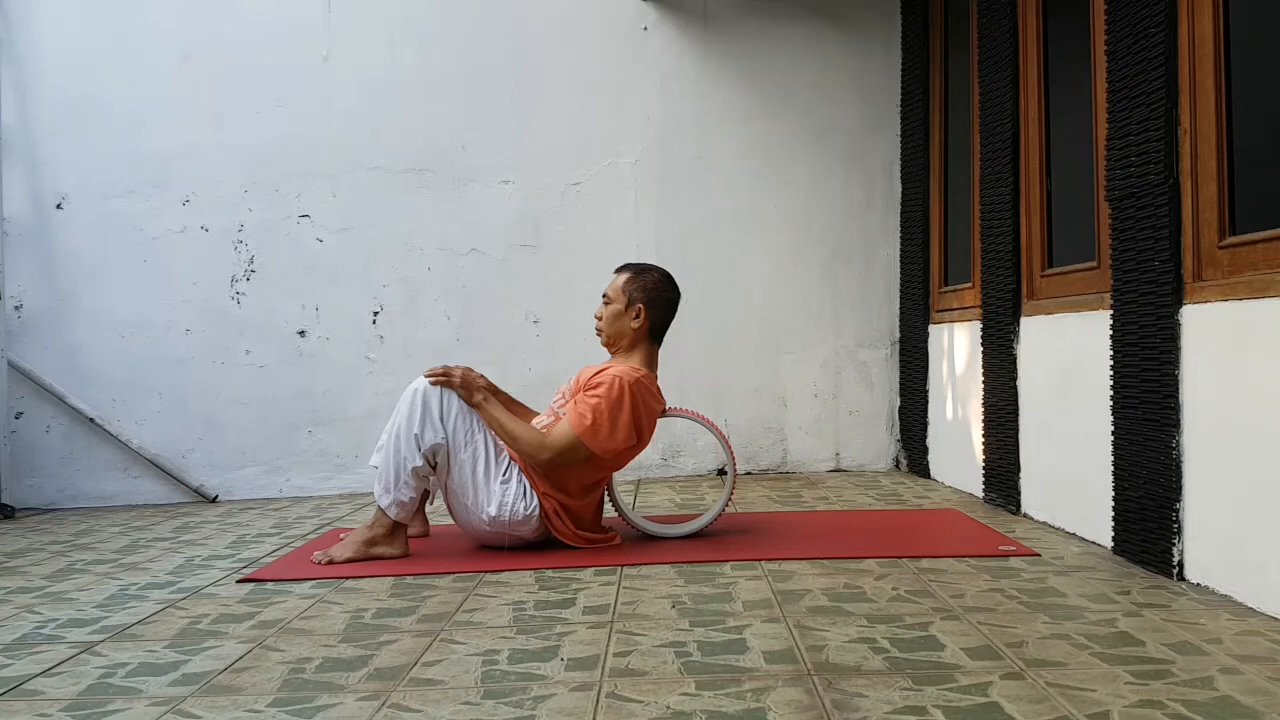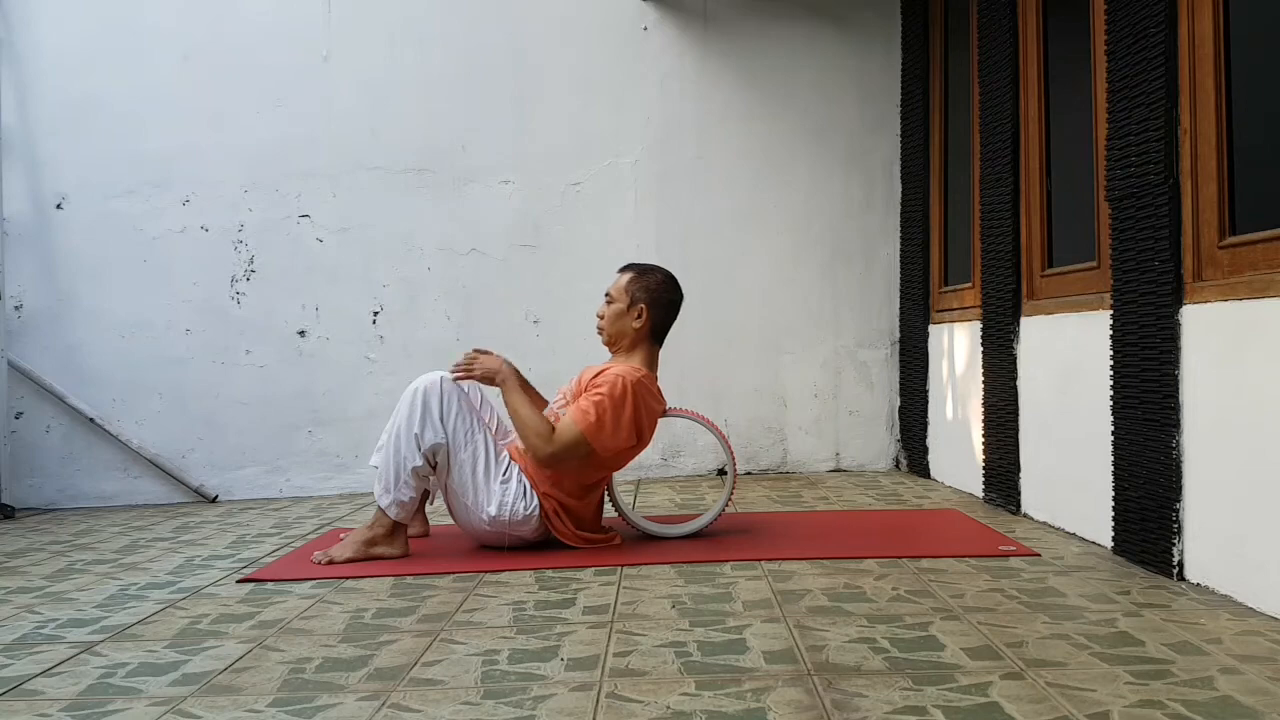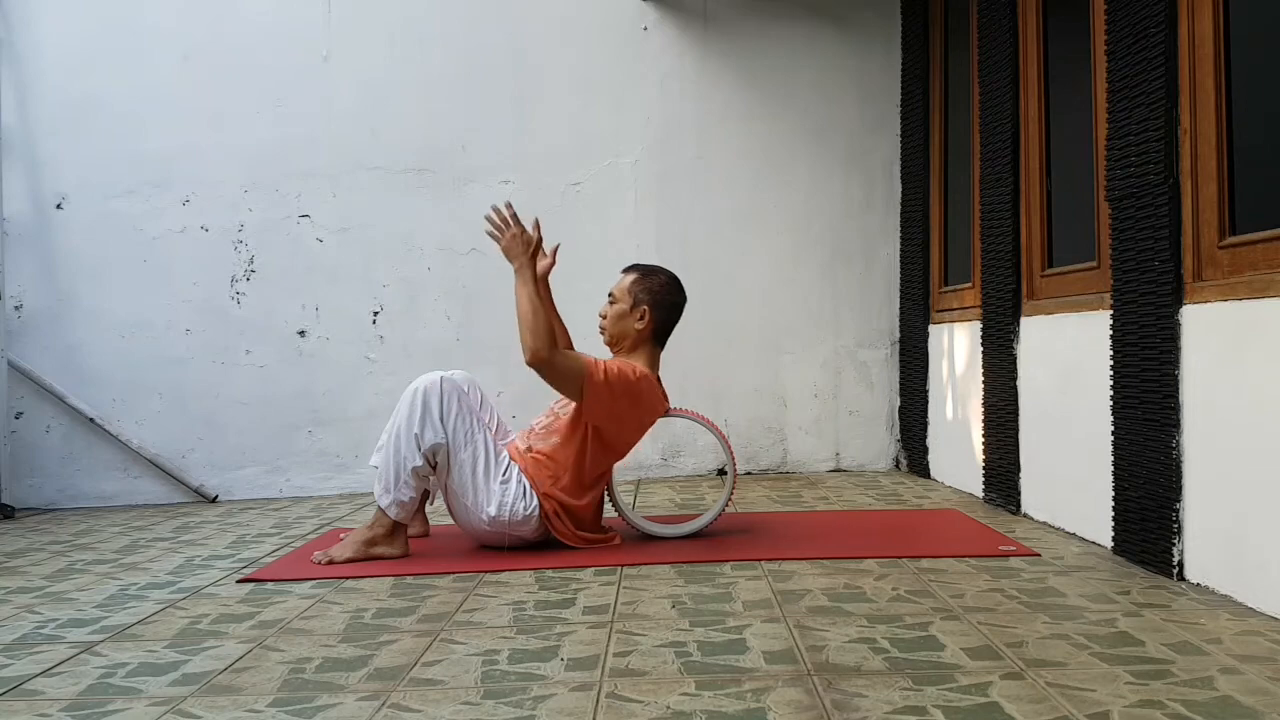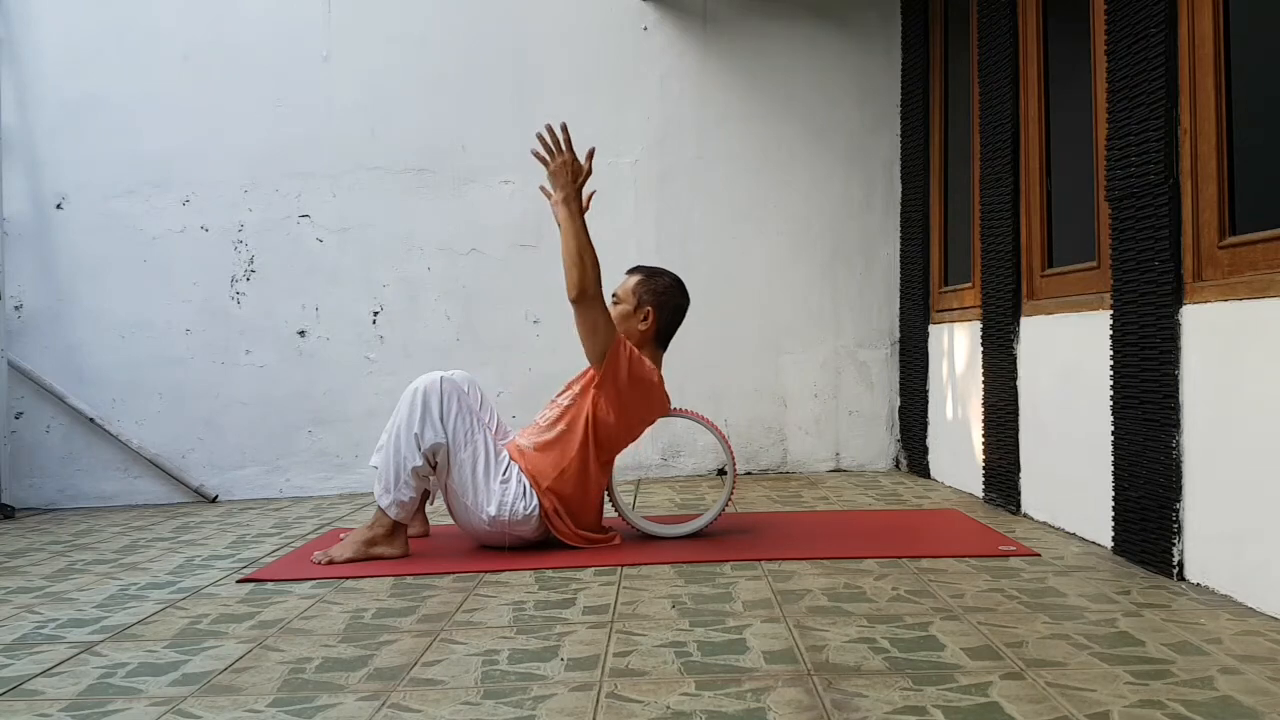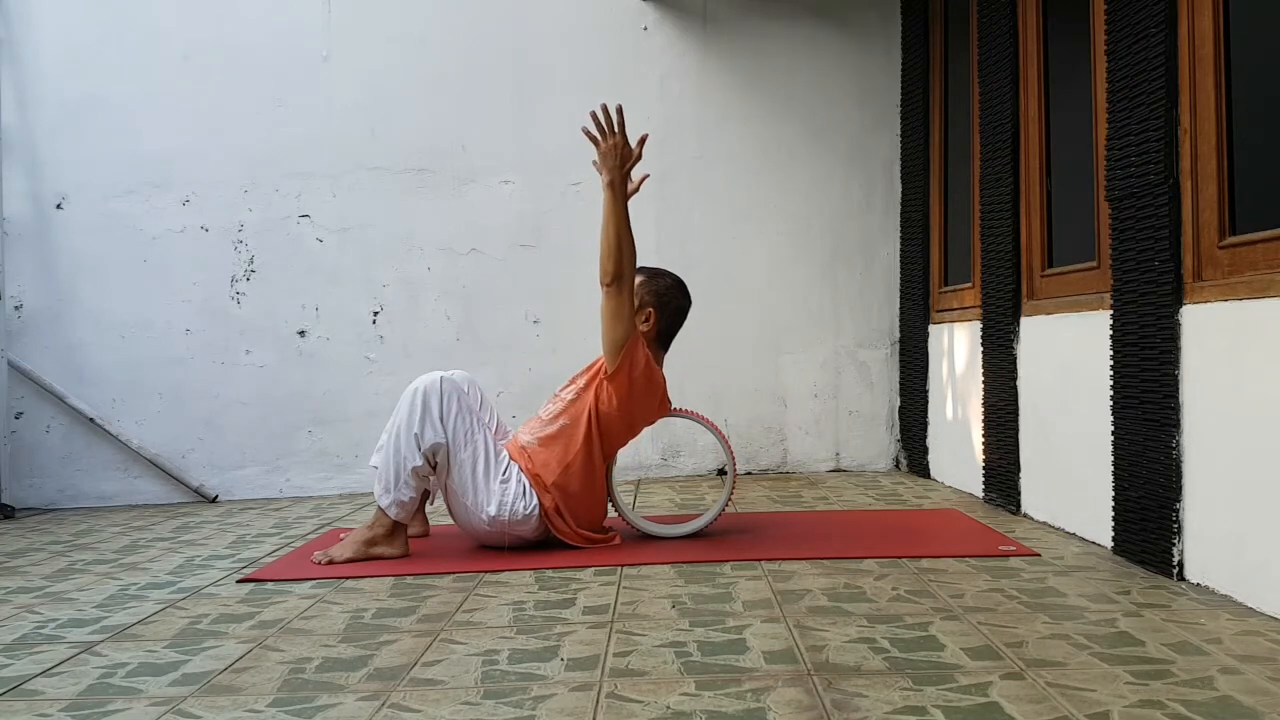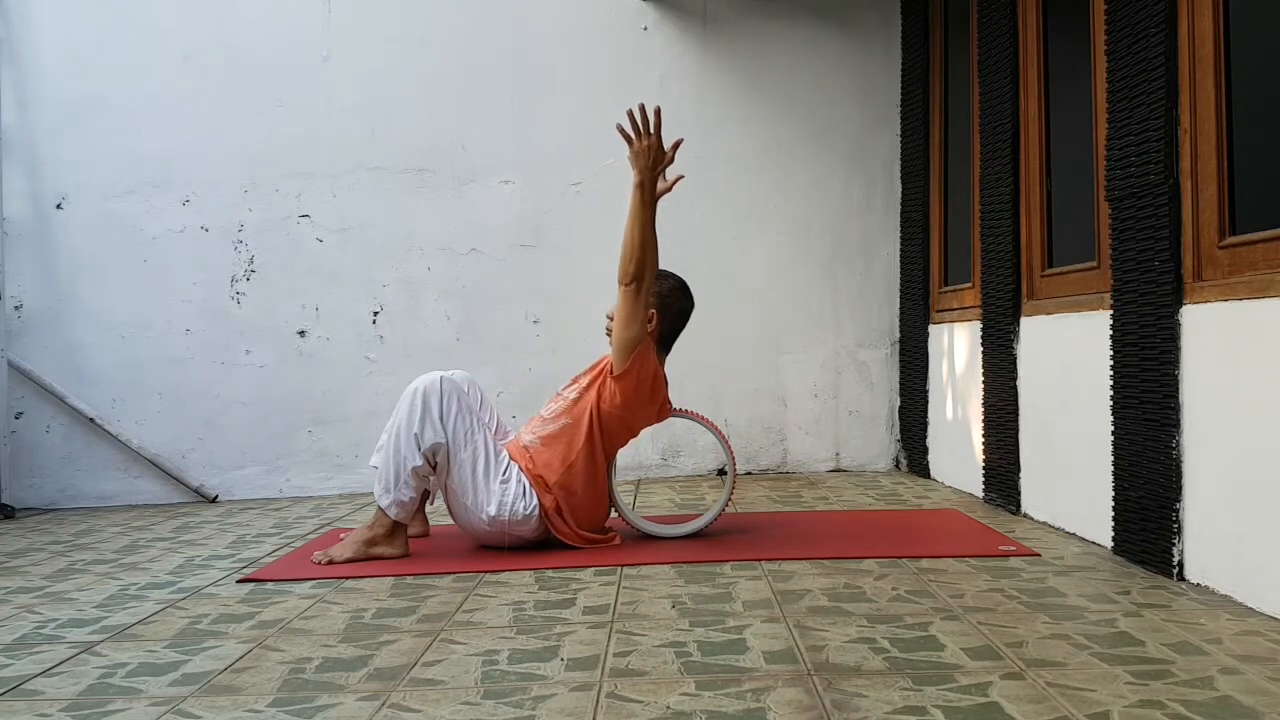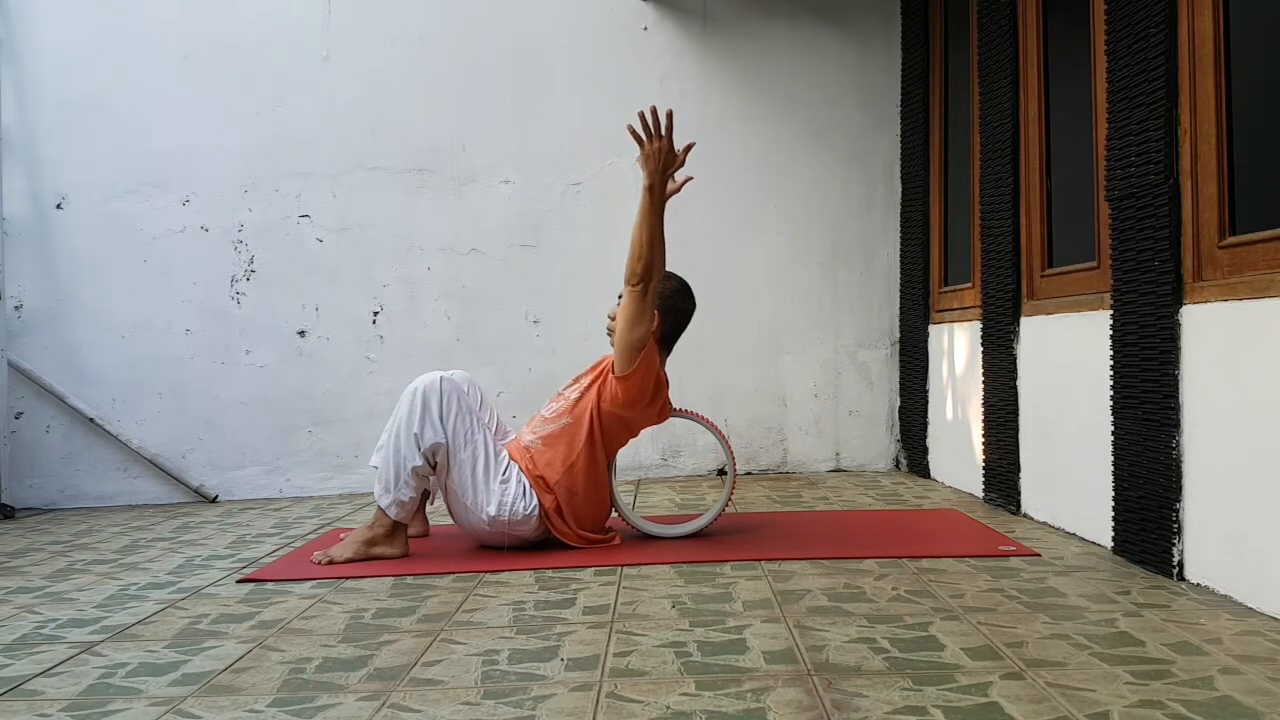
dt=0.5s
person 1, frame 1
left shoulder: (620, 384)
right shoulder: (625, 378)
left elbow: (545, 454)
left wrist: (480, 398)
right wrist: (489, 391)
left hip: (518, 509)
right hip: (520, 489)
left knee: (430, 394)
right knee: (444, 389)
left ankle: (385, 531)
right ankle: (411, 512)
person 1, frame 2
left shoulder: (622, 385)
right shoulder: (627, 378)
left elbow: (547, 448)
left wrist: (506, 379)
right wrist: (508, 379)
left hip: (518, 508)
right hip: (518, 479)
left knee: (433, 390)
right knee: (456, 389)
left ankle: (385, 531)
right ankle: (411, 512)
person 1, frame 3
left shoulder: (629, 383)
right shoulder: (633, 379)
left elbow: (539, 354)
right elbow: (563, 356)
left wrist: (523, 268)
right wrist: (540, 283)
left hip: (516, 507)
right hip: (521, 486)
left knee: (433, 392)
right knee: (458, 386)
left ankle: (386, 530)
right ankle: (411, 510)
person 1, frame 4
left shoulder: (634, 378)
right shoulder: (633, 379)
left elbow: (583, 295)
right elbow: (588, 299)
left wrist: (569, 201)
right wrist: (567, 216)
left hip: (514, 509)
right hip: (518, 484)
left knee: (434, 393)
right knee: (456, 389)
left ankle: (385, 531)
right ankle: (409, 512)
person 1, frame 5
left shoulder: (637, 376)
right shoulder: (634, 379)
left elbow: (614, 280)
right elbow: (620, 285)
left wrist: (614, 186)
right wrist: (617, 196)
left hip: (514, 507)
right hip: (519, 483)
left knee: (434, 392)
right knee: (456, 386)
left ankle: (387, 529)
right ankle: (411, 511)
person 1, frame 6
left shoulder: (639, 376)
right shoulder: (636, 379)
left elbow: (634, 280)
right elbow: (641, 284)
left wrist: (643, 186)
right wrist: (648, 196)
left hip: (515, 506)
right hip: (518, 480)
left knee: (435, 391)
right knee: (456, 386)
left ankle: (386, 530)
right ankle: (411, 511)
person 1, frame 7
left shoulder: (639, 375)
right shoulder: (637, 378)
left elbow: (640, 283)
right elbow: (648, 285)
left wrist: (653, 189)
right wrist: (658, 197)
left hip: (513, 507)
right hip: (518, 481)
left knee: (434, 390)
right knee: (456, 386)
left ankle: (386, 529)
right ankle: (410, 511)
